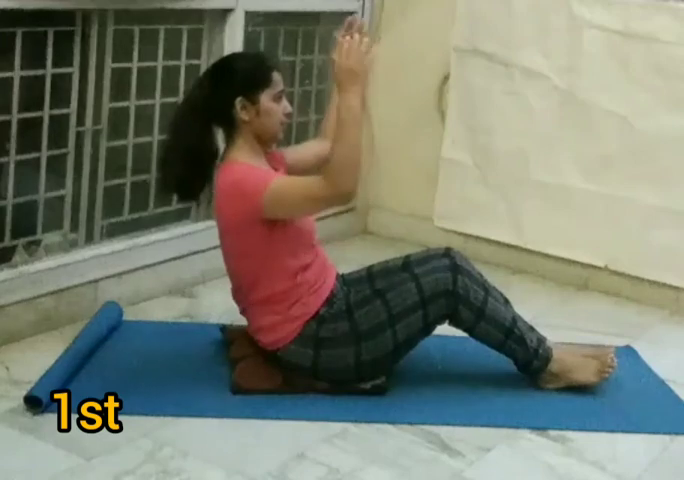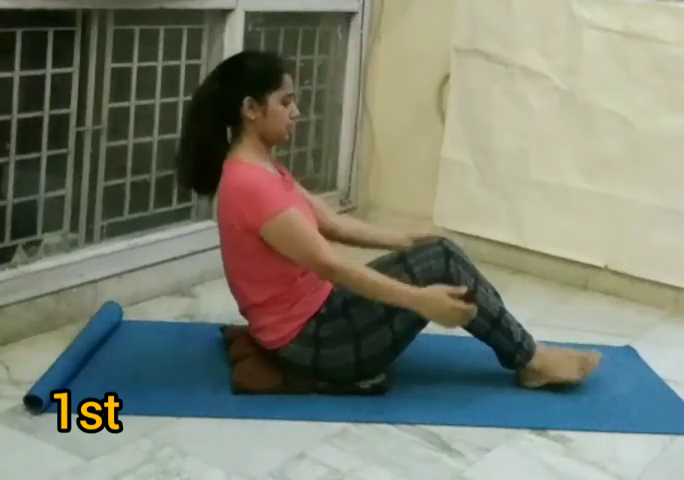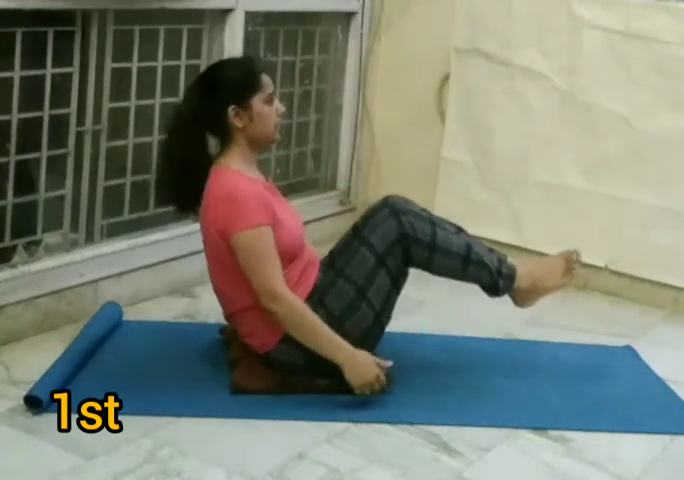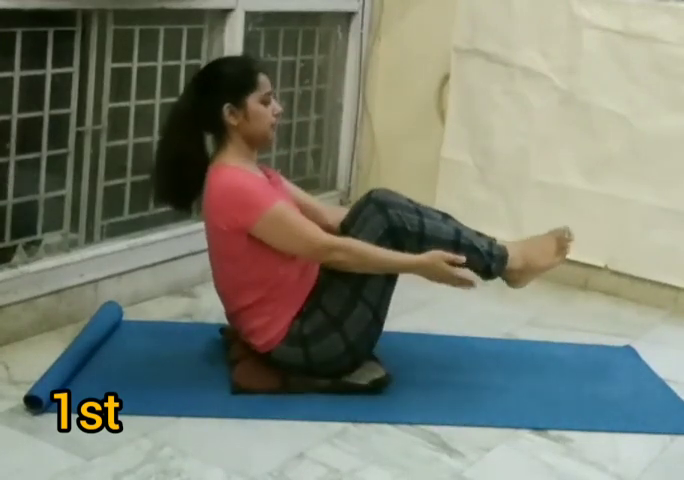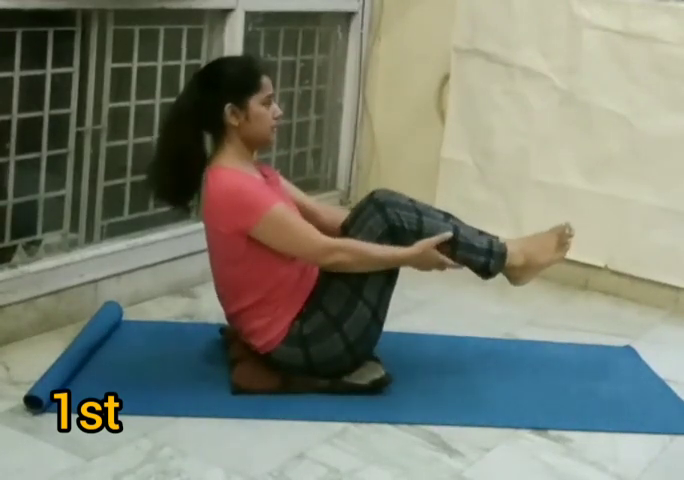
dt=1s
person 1, frame 1
left shoulder: (258, 161)
right shoulder: (243, 182)
left elbow: (326, 148)
right elbow: (339, 188)
left wrist: (345, 83)
right wrist: (352, 94)
left hip: (324, 303)
right hip: (311, 338)
left knee: (445, 261)
right knee: (447, 278)
left ankle: (538, 350)
right ankle: (545, 363)
person 1, frame 2
left shoulder: (262, 169)
right shoulder: (249, 185)
left elbow: (331, 223)
right elbow: (327, 264)
left wrist: (405, 241)
right wrist: (419, 299)
left hip: (320, 311)
right hip: (311, 340)
left knee: (438, 252)
right knee: (442, 265)
left ankle: (521, 351)
right ankle: (528, 360)
person 1, frame 3
left shoulder: (239, 176)
right shoulder: (236, 192)
right elbow: (274, 297)
left wrist: (368, 285)
right wrist: (347, 356)
left hip: (309, 312)
right hip: (297, 342)
left knee: (393, 217)
right knee: (395, 221)
left ankle: (505, 275)
right ankle: (512, 280)
person 1, frame 4
left shoulder: (248, 172)
right shoulder: (236, 187)
left elbow: (325, 216)
right elbow: (329, 250)
left wrist: (415, 231)
right wrist: (420, 263)
left hip: (303, 312)
right hip: (305, 341)
left knee: (381, 208)
right knee: (384, 214)
left ankle: (498, 257)
right ankle: (505, 261)
person 1, frame 5
left shoulder: (248, 172)
right shoulder: (235, 189)
left elbow: (324, 216)
right elbow: (328, 252)
left wrist: (410, 233)
right wrist: (411, 255)
left hip: (303, 311)
right hip: (304, 340)
left knee: (383, 208)
right knee: (387, 215)
left ankle: (500, 253)
right ankle: (508, 258)
